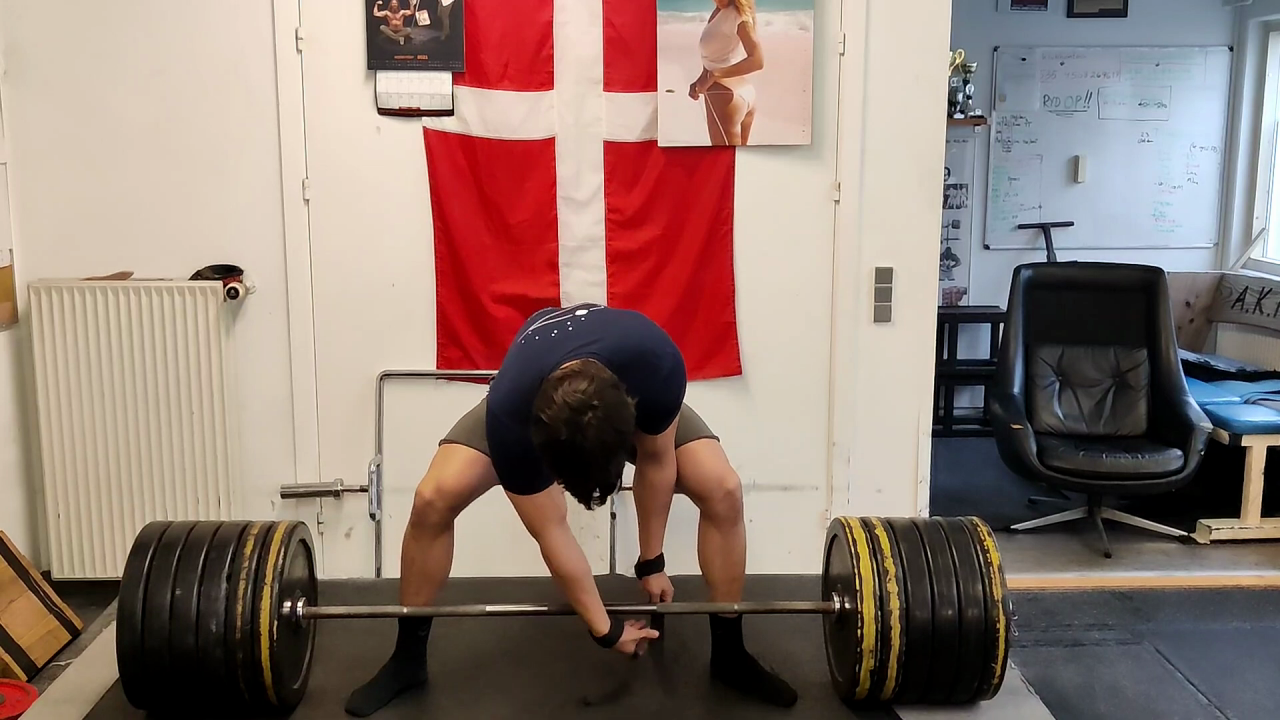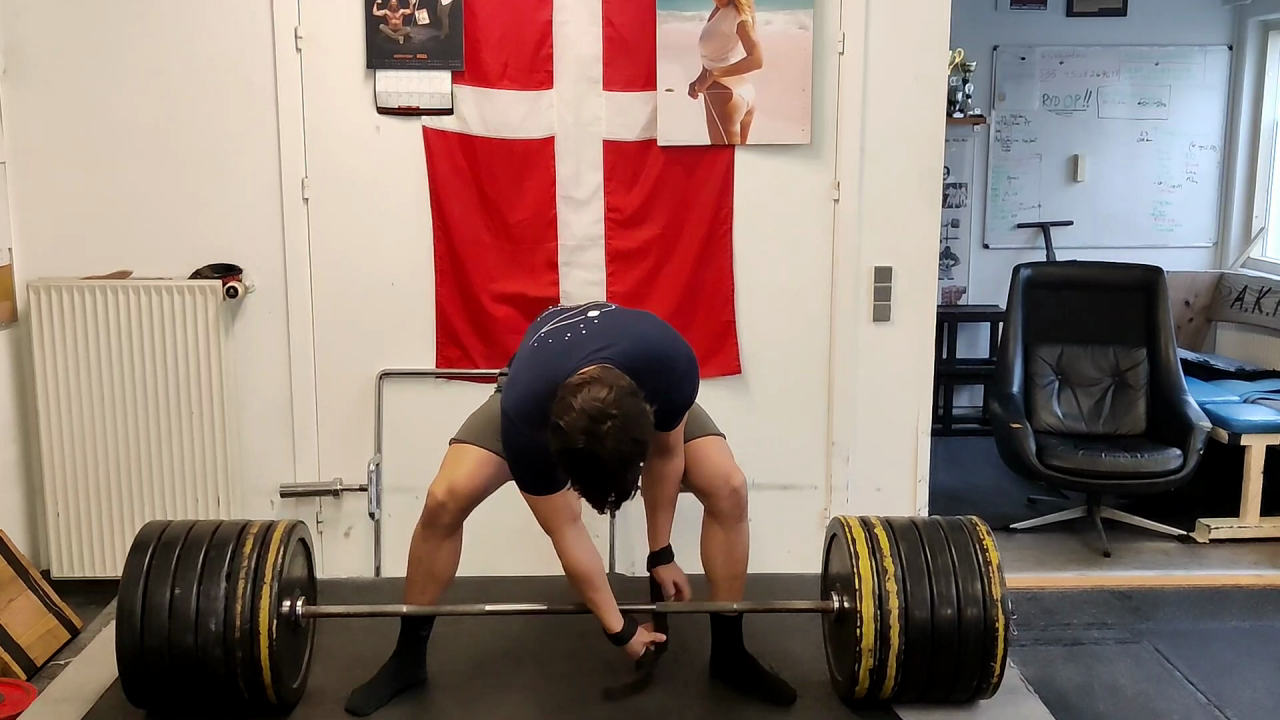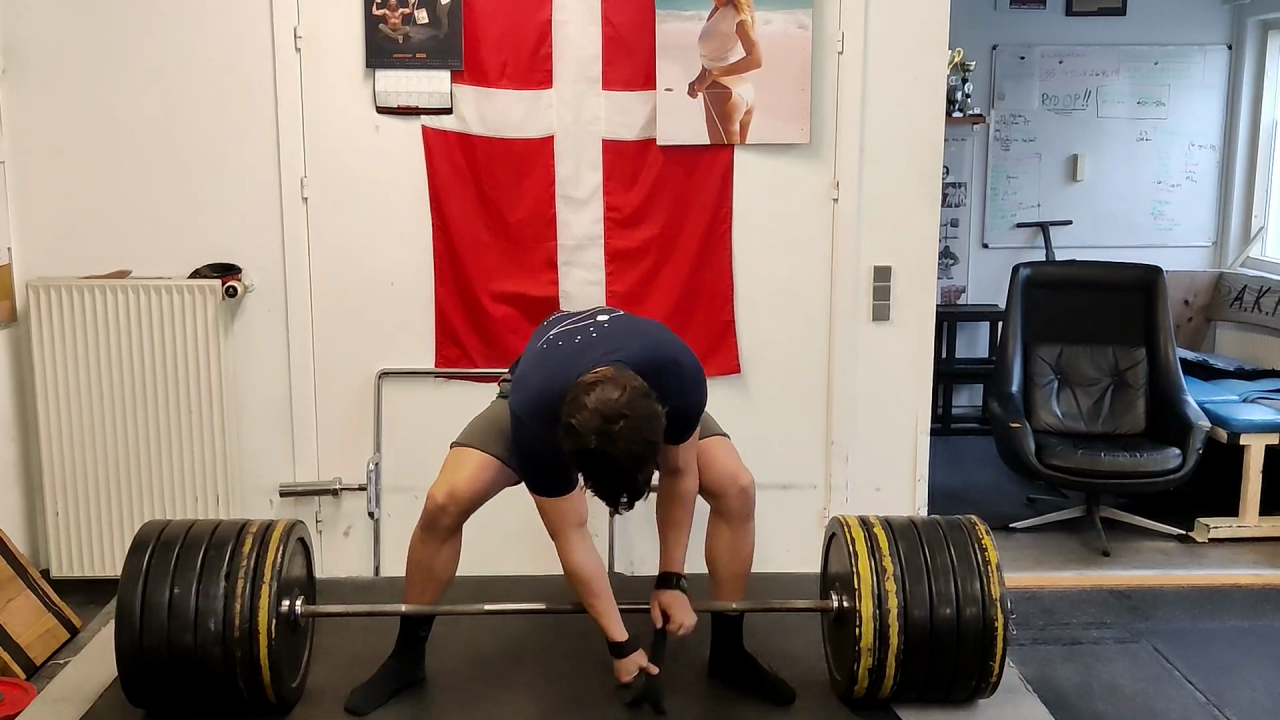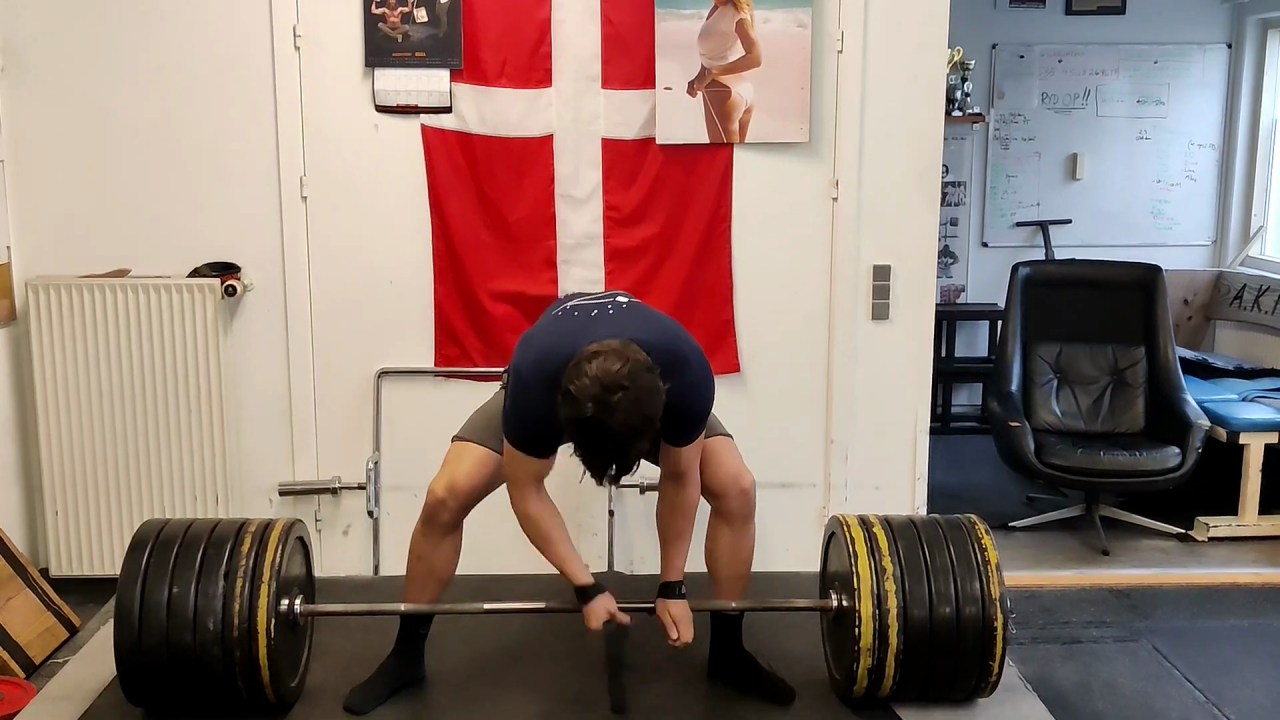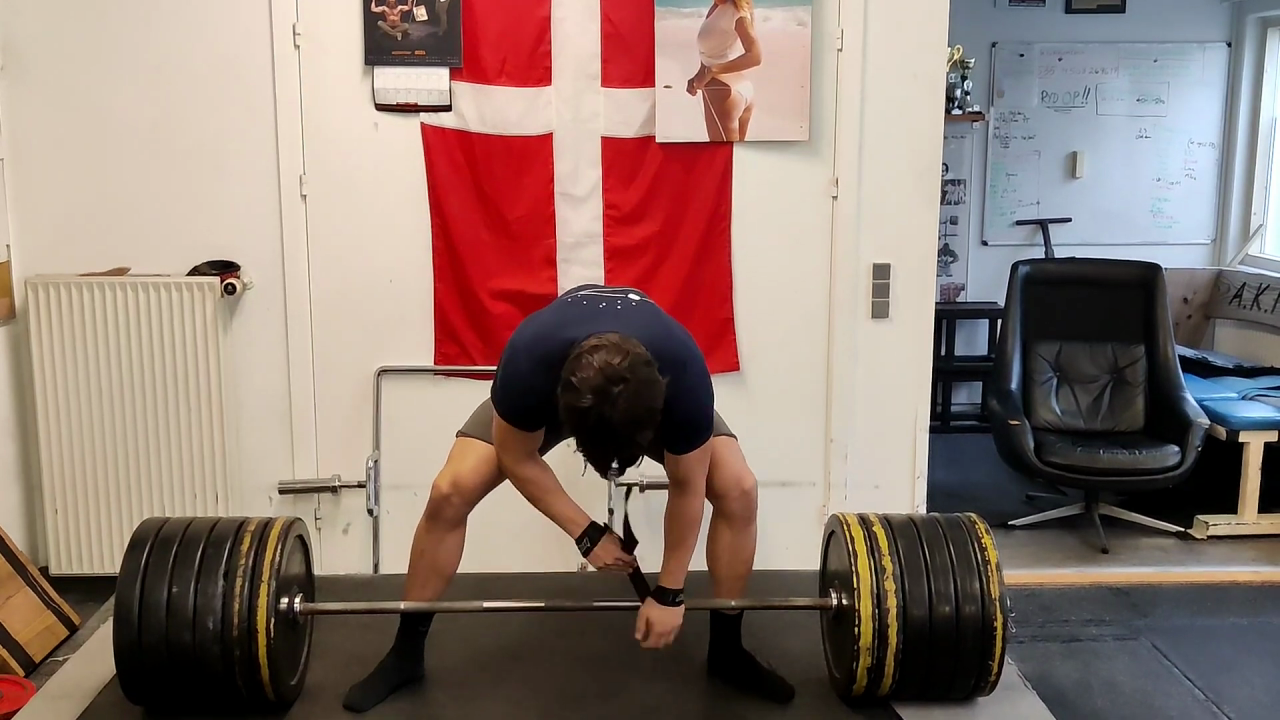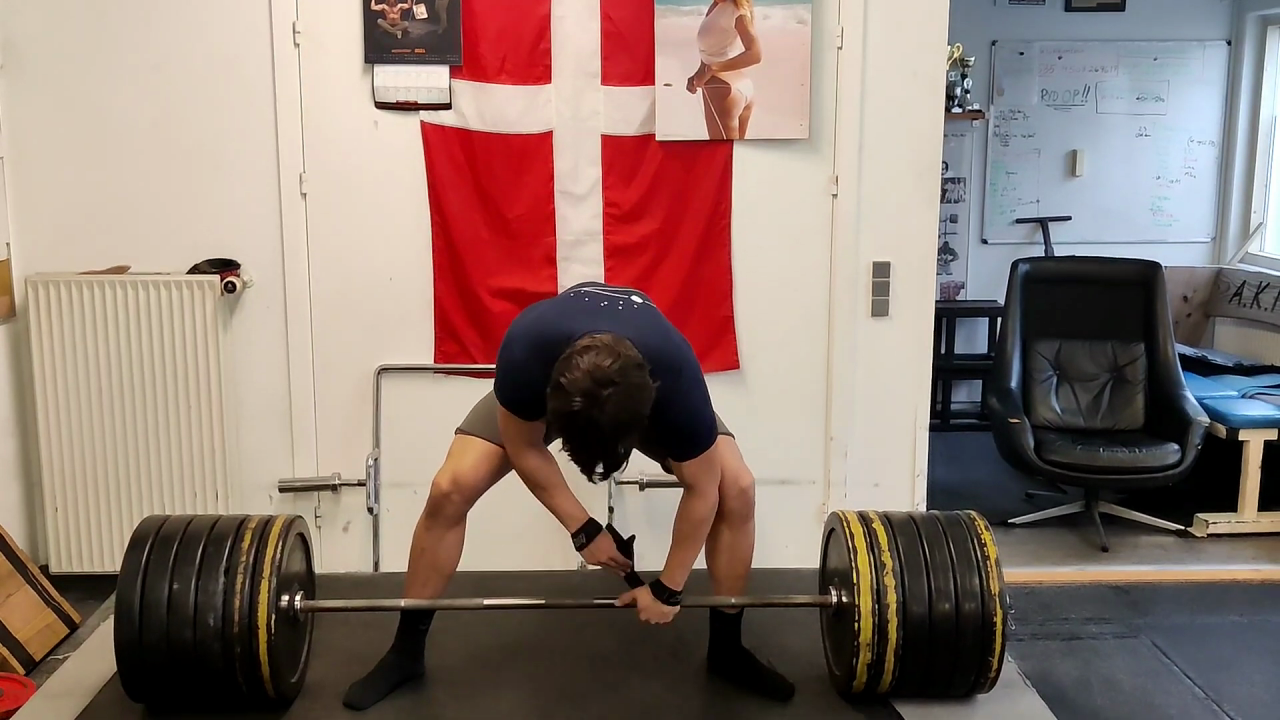
dt=0.2s
person 1, frame 1
left shoulder: (655, 362)
right shoulder: (509, 413)
left elbow: (656, 461)
right elbow: (553, 533)
left wrist: (650, 563)
right wrist: (605, 628)
left hip: (631, 398)
right hip: (531, 397)
left knee: (723, 491)
right knee: (433, 499)
left ankle: (729, 655)
right ankle: (408, 657)
person 1, frame 2
left shoulder: (669, 362)
right shoulder: (524, 413)
left elbow: (666, 453)
right elbow: (566, 533)
left wrist: (660, 554)
right wrist: (619, 630)
left hip: (639, 384)
right hip: (539, 388)
left knee: (727, 487)
right knee: (445, 499)
left ankle: (728, 653)
right ankle: (409, 656)
person 1, frame 3
left shoulder: (678, 374)
right shoulder: (535, 414)
left elbow: (680, 473)
right elbow: (572, 538)
left wrist: (671, 579)
right wrist: (620, 643)
left hip: (644, 382)
right hip: (545, 388)
left knee: (735, 489)
right knee: (444, 503)
left ankle: (728, 653)
right ankle: (407, 657)
person 1, frame 4
left shoulder: (685, 371)
right shoulder: (536, 376)
left elbow: (680, 479)
right elbow: (527, 495)
left wrist: (672, 587)
right wrist: (587, 588)
left hip: (649, 387)
right hip: (553, 378)
left knee: (736, 489)
right knee: (445, 496)
left ankle: (728, 652)
right ankle: (406, 655)
person 1, frame 5
left shoulder: (684, 376)
right shoulder: (530, 359)
left elbow: (687, 488)
right elbow: (517, 459)
left wrist: (669, 594)
right wrist: (588, 534)
left hip: (651, 388)
right hip: (553, 383)
left knee: (738, 490)
right knee: (450, 492)
left ankle: (726, 649)
right ankle: (407, 652)
person 1, frame 6
left shoulder: (677, 379)
right shoulder: (527, 349)
left elbow: (702, 491)
right elbow: (526, 450)
left wrist: (668, 588)
right wrist: (585, 531)
left hip: (650, 388)
right hip: (550, 381)
left knee: (736, 489)
right knee: (450, 490)
left ankle: (726, 648)
right ankle: (407, 651)
